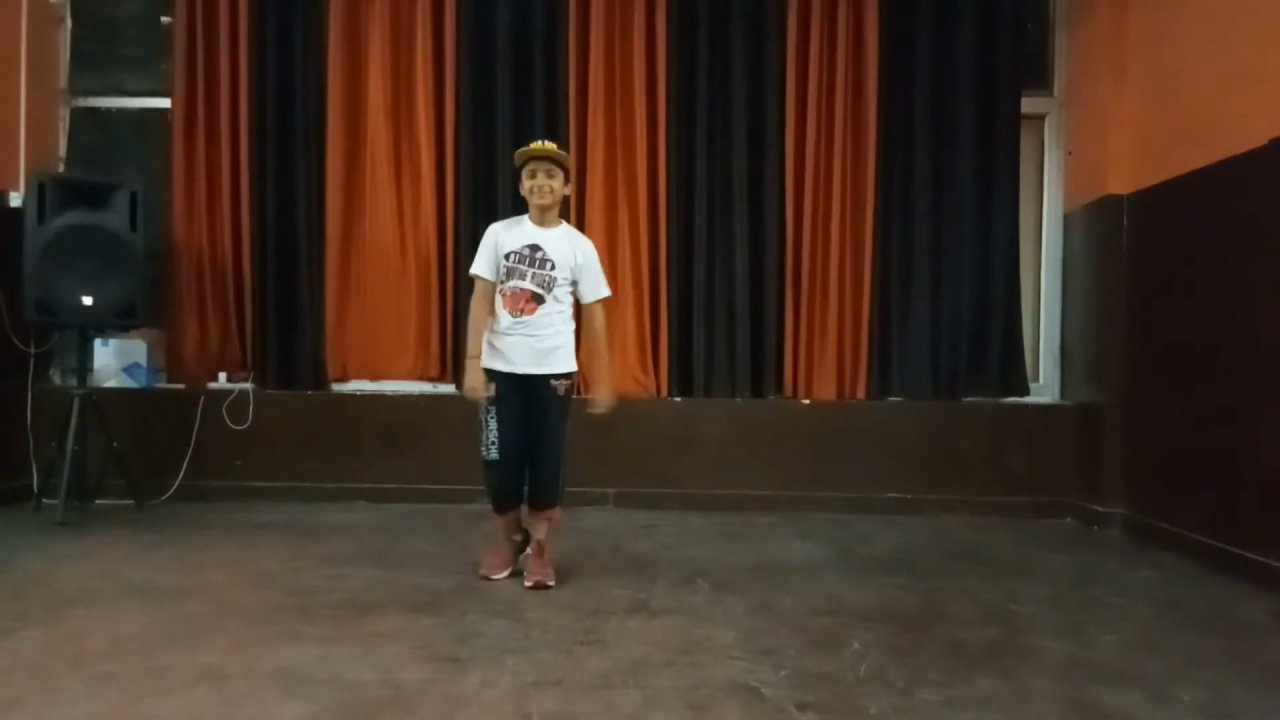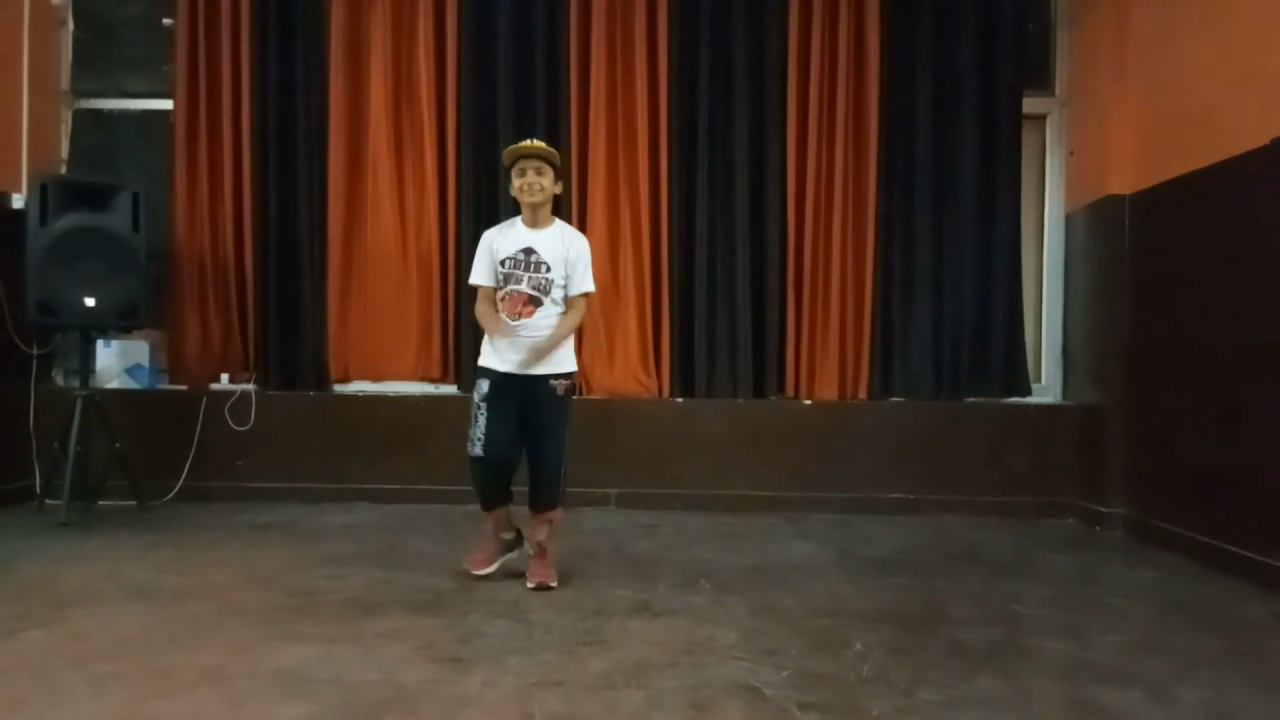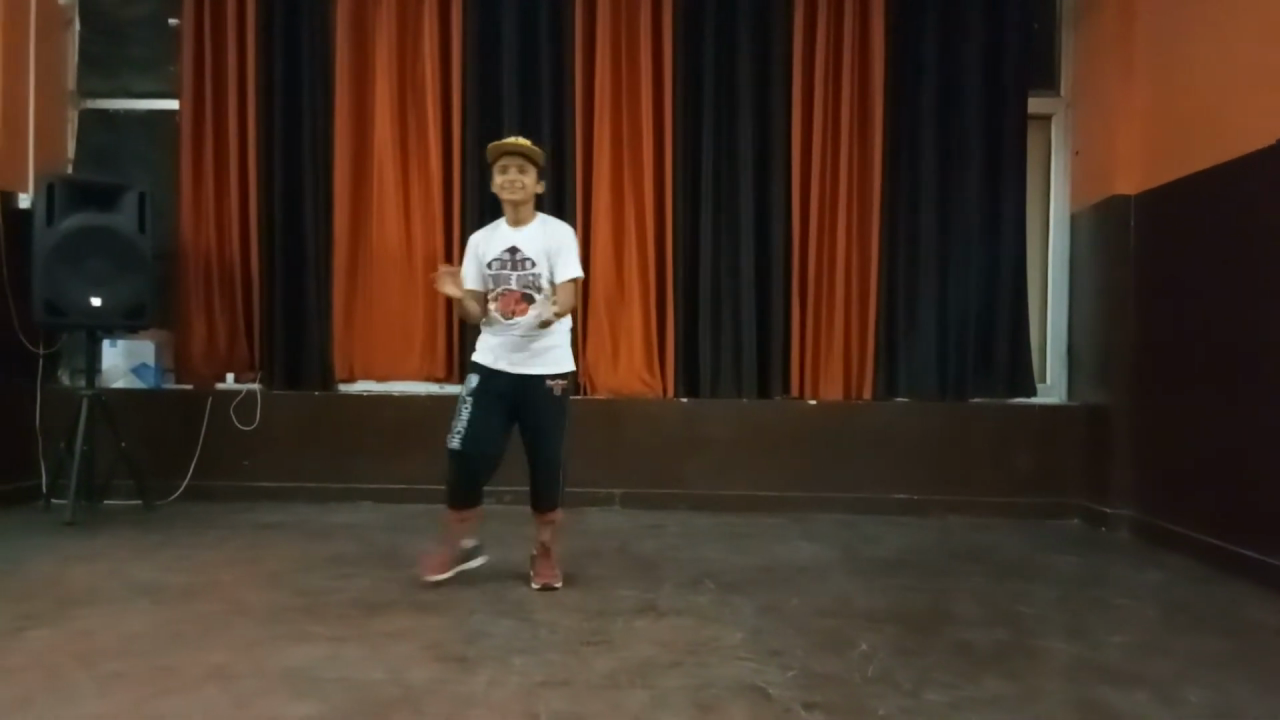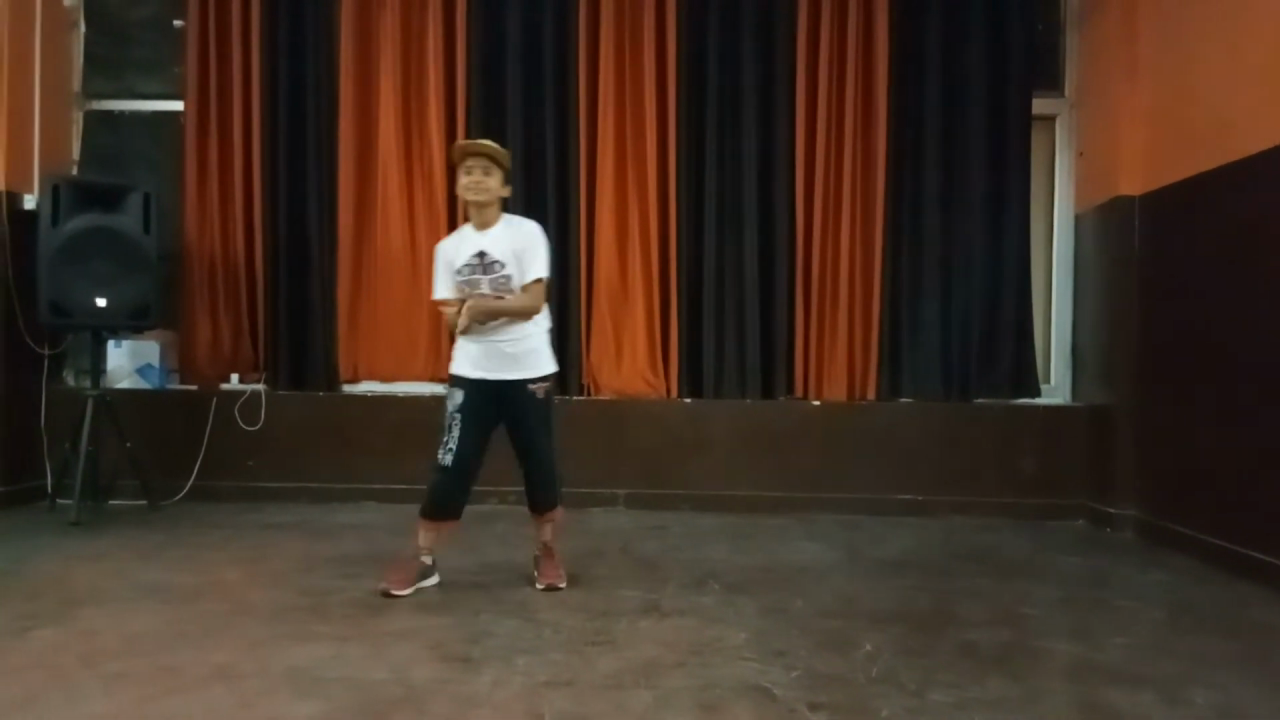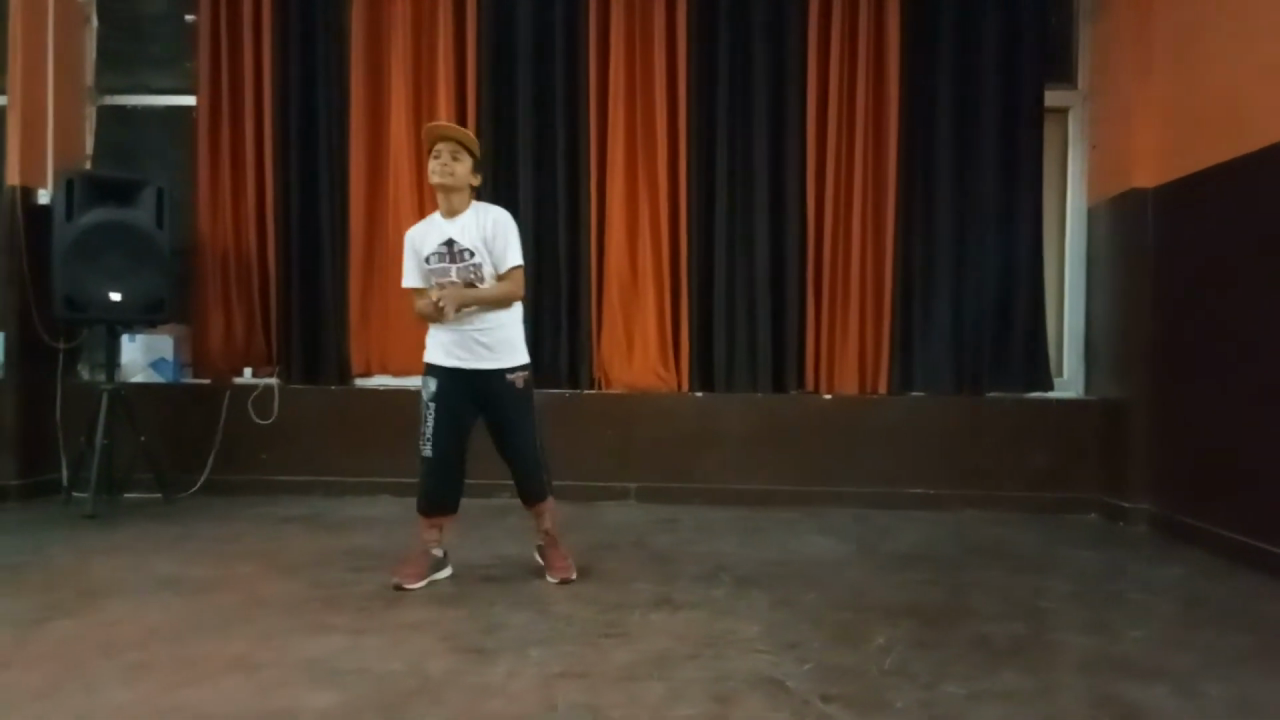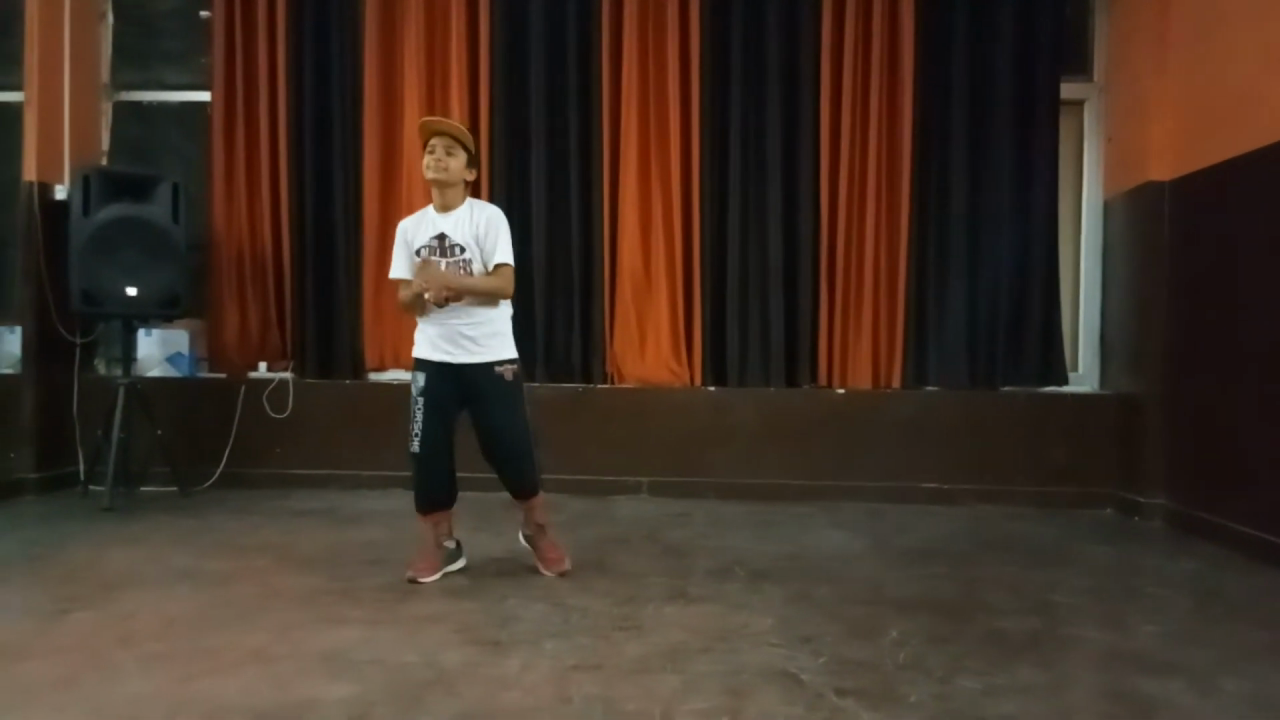
dt=0.2s
person 1, frame 1
left shoulder: (579, 246)
right shoulder: (498, 234)
left elbow: (595, 315)
right elbow: (481, 299)
left wrist: (602, 379)
right wrist: (473, 363)
left hip: (551, 370)
right hip: (501, 368)
left knee: (547, 461)
right knee: (501, 459)
left ankle: (539, 548)
right ankle: (511, 536)
person 1, frame 2
left shoulder: (573, 241)
right shoulder: (493, 239)
left elbow: (577, 310)
right elbow: (484, 305)
left wrist: (549, 341)
right wrist: (493, 323)
left hip: (551, 370)
right hip: (497, 365)
left knee: (547, 463)
right knee: (488, 455)
left ankle: (540, 549)
right ankle: (503, 535)
person 1, frame 3
left shoulder: (558, 234)
right shoulder: (479, 241)
left elbow: (568, 298)
right elbow: (473, 311)
left wrist: (550, 312)
right wrist: (459, 296)
left hip: (547, 368)
right hip: (490, 364)
left knee: (546, 464)
right knee: (467, 453)
left ankle: (544, 552)
right ankle: (461, 543)
person 1, frame 4
left shoulder: (526, 233)
right shoulder: (448, 248)
left elbow: (533, 301)
right elbow: (446, 315)
left wrist: (486, 305)
right wrist: (461, 314)
left hip: (528, 370)
right hip: (471, 372)
left knee: (539, 466)
right knee: (453, 465)
left ankle: (546, 552)
right ankle: (423, 558)
person 1, frame 5
left shoulder: (496, 221)
right shoulder: (417, 235)
left elbow: (514, 289)
right elbow: (419, 306)
left wrist: (464, 296)
right wrist: (438, 304)
left hip: (503, 360)
right hip: (446, 363)
left knee: (524, 453)
right knee: (438, 456)
left ankle: (549, 541)
right ankle: (430, 551)
person 1, frame 6
left shoulder: (489, 218)
right shoulder: (409, 228)
left elbow: (503, 287)
right elbow: (405, 302)
left wrist: (451, 280)
right wrist: (419, 291)
left hip: (492, 356)
right hip: (433, 356)
left knee: (510, 447)
right knee: (428, 452)
left ankle: (538, 530)
right ankle: (441, 543)
